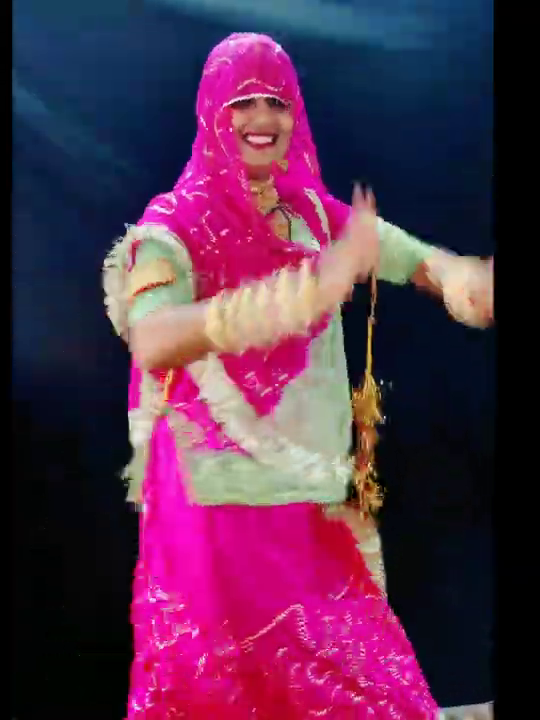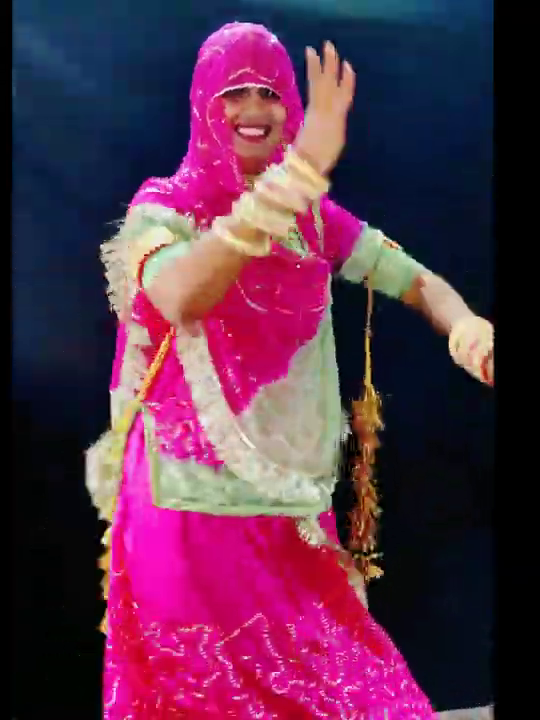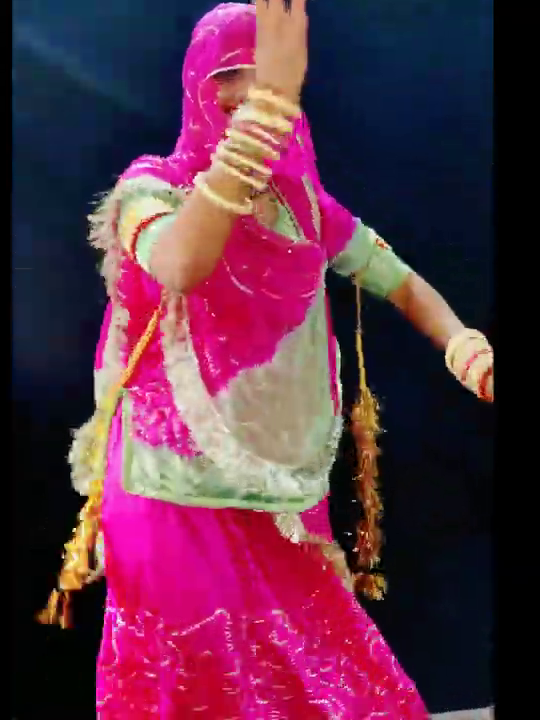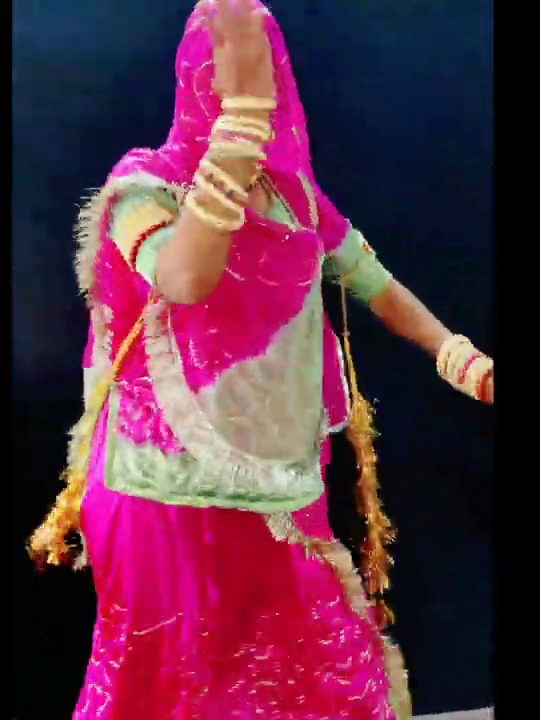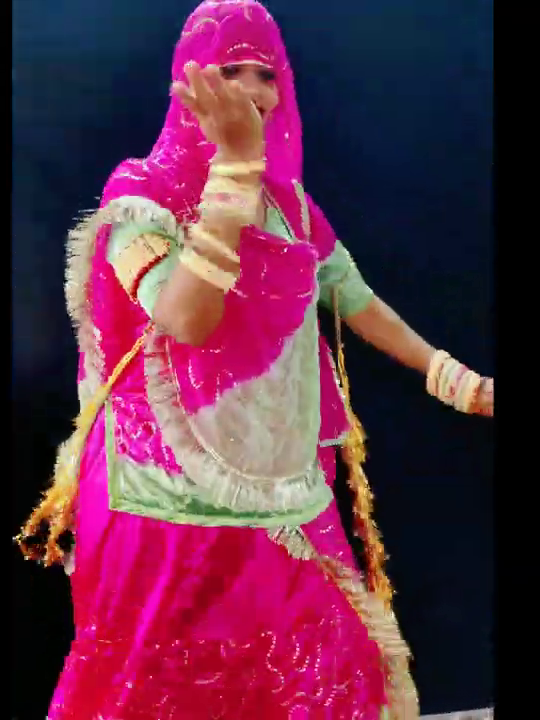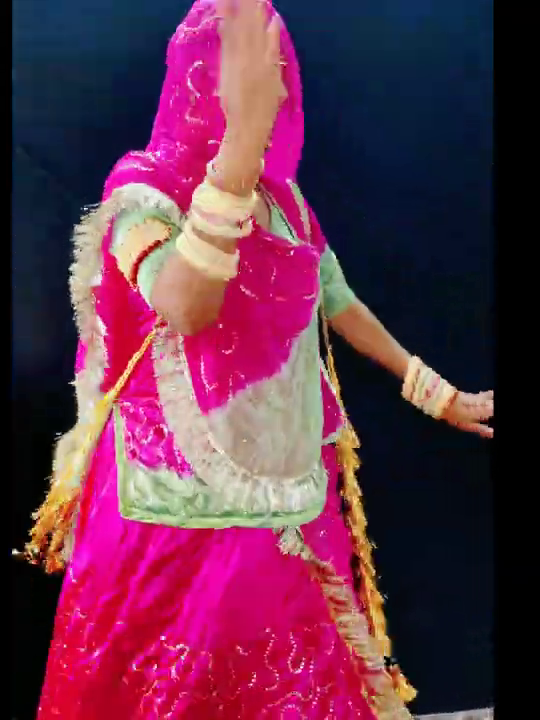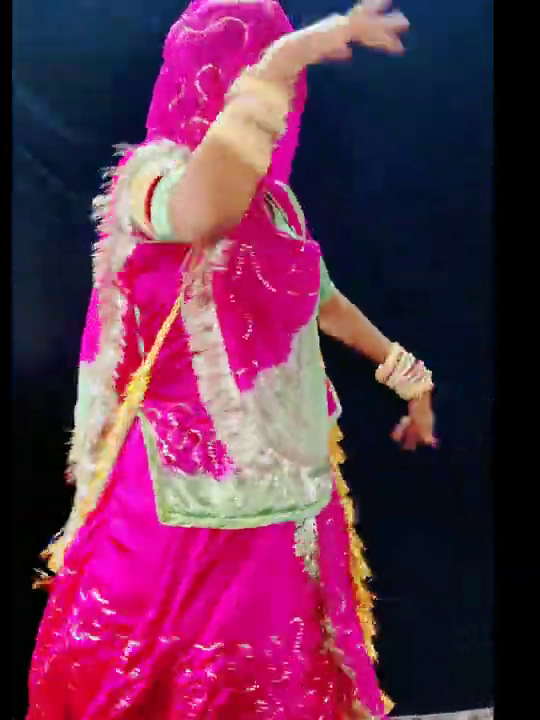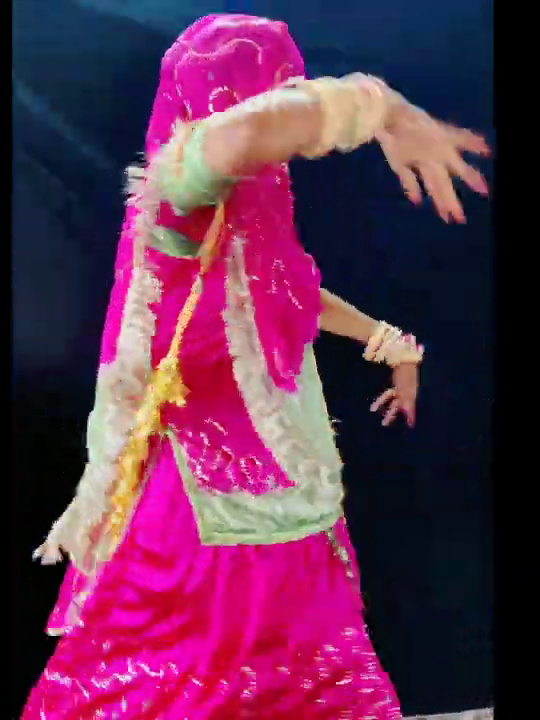
dt=0.1s
person 1, frame 1
left shoulder: (316, 213)
right shoulder: (172, 224)
left elbow: (424, 260)
right elbow: (156, 343)
right wrist: (305, 288)
left hip: (304, 491)
right hip: (219, 494)
left knee: (343, 664)
person 1, frame 2
left shoulder: (317, 217)
right shoulder: (163, 208)
left elbow: (413, 280)
right elbow: (180, 299)
left wrist: (475, 336)
right wrist: (293, 173)
left hip: (291, 494)
right hip: (198, 500)
person 1, frame 3
left shoulder: (307, 202)
right shoulder: (153, 185)
left elbow: (401, 282)
right elbow: (181, 266)
left wrist: (470, 349)
right wrist: (268, 108)
left hip: (279, 485)
right hip: (176, 488)
left knee: (314, 658)
person 1, frame 4
left shoulder: (298, 192)
right shoulder: (146, 180)
left elbow: (378, 287)
right elbow: (187, 281)
left wrist: (465, 361)
right wrist: (240, 114)
left hip: (275, 475)
right hip: (167, 482)
left knee: (321, 654)
person 1, frame 5
left shoulder: (290, 203)
right shoulder: (139, 195)
left elbow: (359, 303)
right elbow: (187, 319)
left wrist: (454, 378)
right wrist: (234, 162)
left hip: (279, 492)
right hip: (166, 496)
person 1, frame 6
left shoulder: (287, 202)
right shoulder: (143, 193)
left elbow: (340, 307)
right elbow: (187, 303)
left wrist: (432, 386)
right wrist: (244, 130)
left hip: (284, 491)
right hip: (173, 496)
person 1, frame 7
left shoulder: (274, 196)
right shoulder: (158, 167)
left elbow: (318, 298)
right elbow: (196, 212)
left wrist: (404, 371)
left hip: (281, 485)
right hip: (185, 491)
person 1, frame 8
left shoulder: (250, 202)
right shoulder: (184, 176)
left elbow: (295, 291)
right elbow: (242, 129)
left wrist: (391, 342)
right wrist: (381, 108)
left hip: (264, 477)
right hip: (205, 491)
